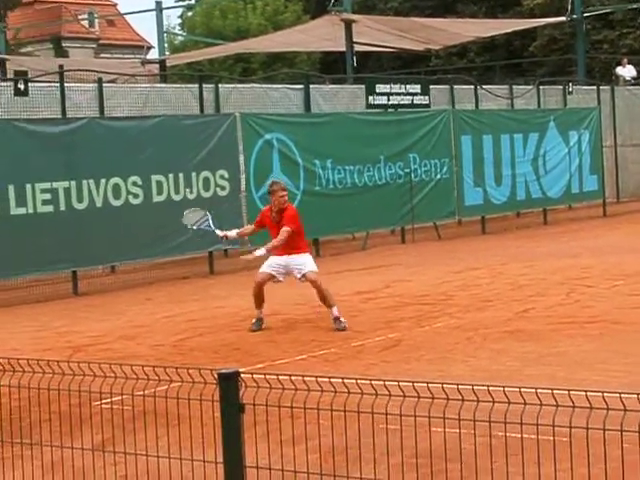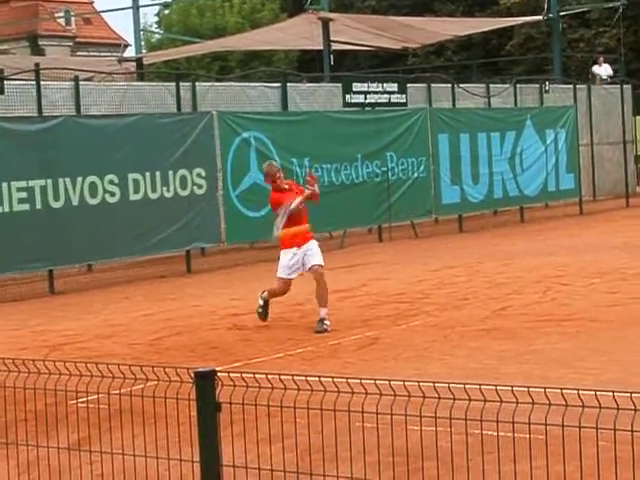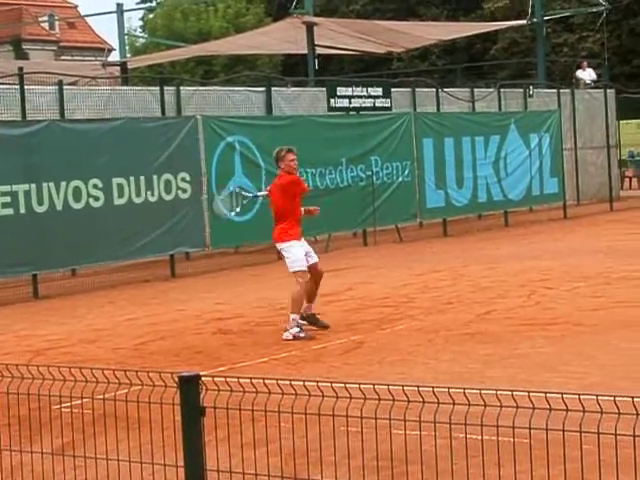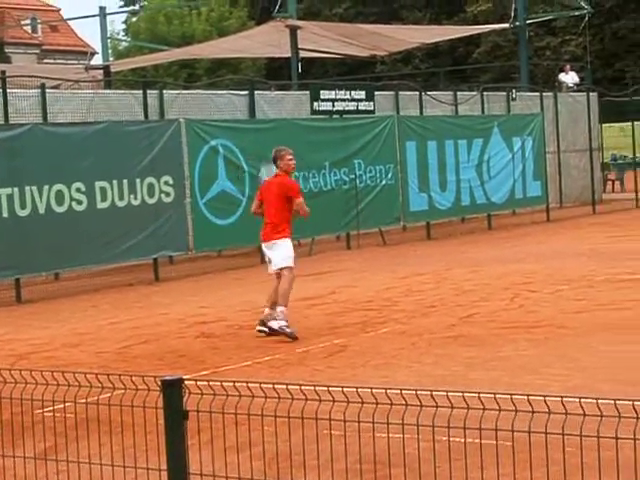
dt=0.3s
person 1, frame 1
left shoulder: (290, 212)
right shoulder: (265, 213)
left elbow: (281, 239)
right elbow: (253, 228)
left wrist: (259, 252)
right wrist: (233, 233)
left hip: (299, 254)
right hip: (278, 256)
left knee: (315, 281)
right knee: (259, 281)
left ankle: (337, 317)
right ankle: (259, 317)
person 1, frame 2
left shoulder: (290, 184)
right shoulder: (275, 198)
left elbow: (311, 196)
right elbow: (295, 207)
left wrist: (313, 186)
right wrist: (309, 192)
left hip: (308, 240)
right hip: (290, 246)
left knee: (319, 275)
right knee: (282, 288)
left ankle: (323, 318)
right ankle: (265, 297)
person 1, frame 3
left shoulder: (275, 185)
right shoulder: (293, 180)
right elbow: (305, 188)
left wrist: (302, 211)
left hip: (294, 237)
right hip: (287, 239)
left knee: (317, 272)
right knee: (303, 279)
left ankle: (308, 313)
right ankle: (292, 327)
person 1, frame 4
left shoulder: (266, 184)
right shoulder: (290, 183)
left elbow: (255, 209)
right elbow: (305, 212)
right wrist: (293, 209)
left hip: (267, 238)
right hip: (279, 237)
left knee: (281, 278)
right knee: (287, 274)
left ankle: (266, 320)
right ankle: (280, 319)
